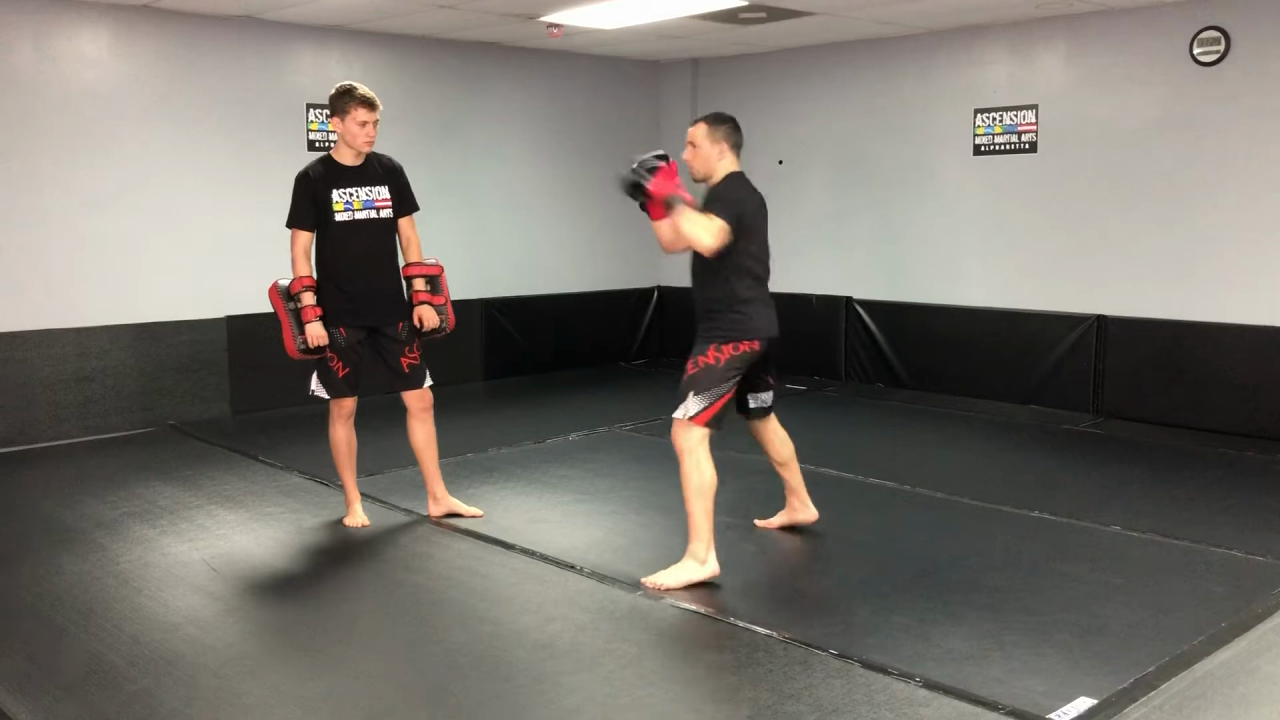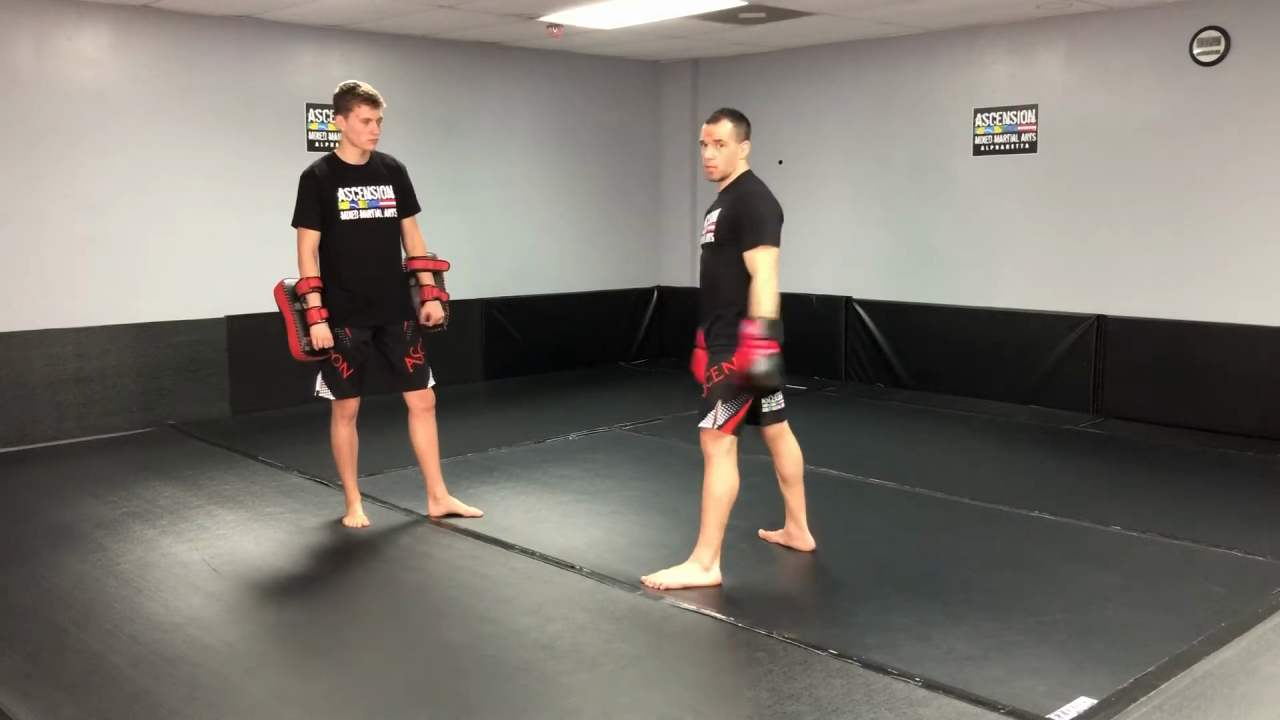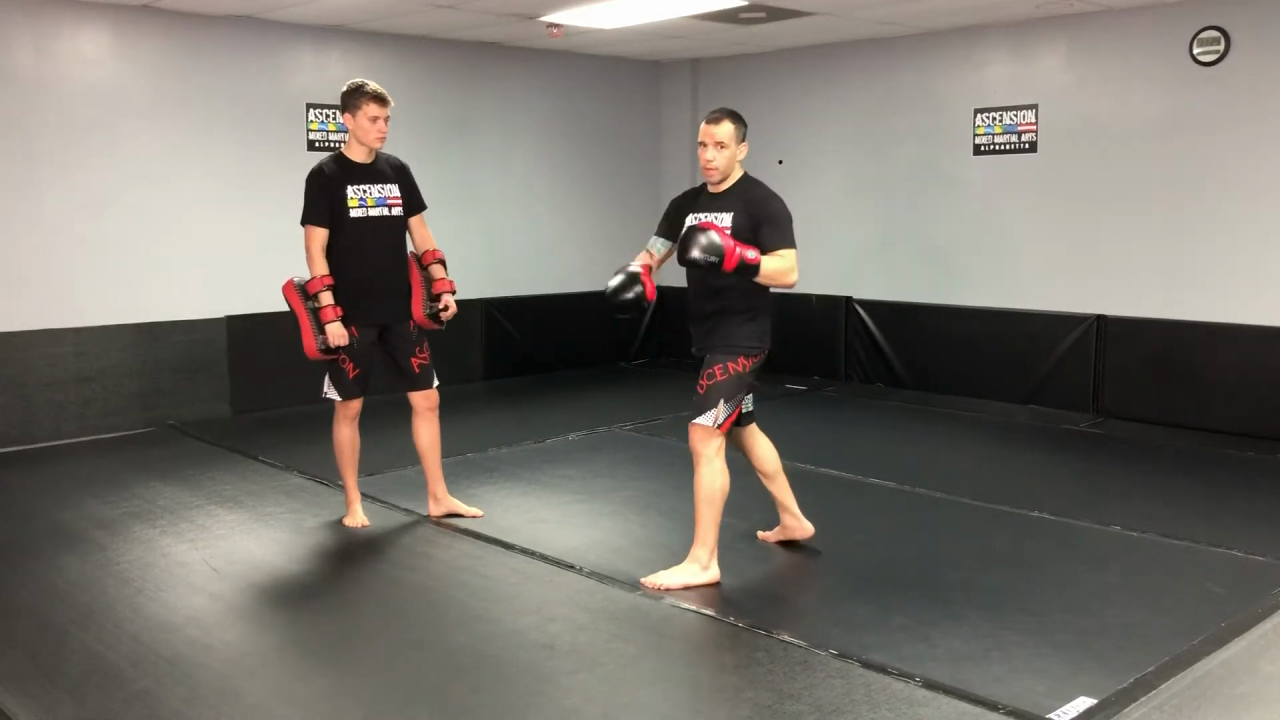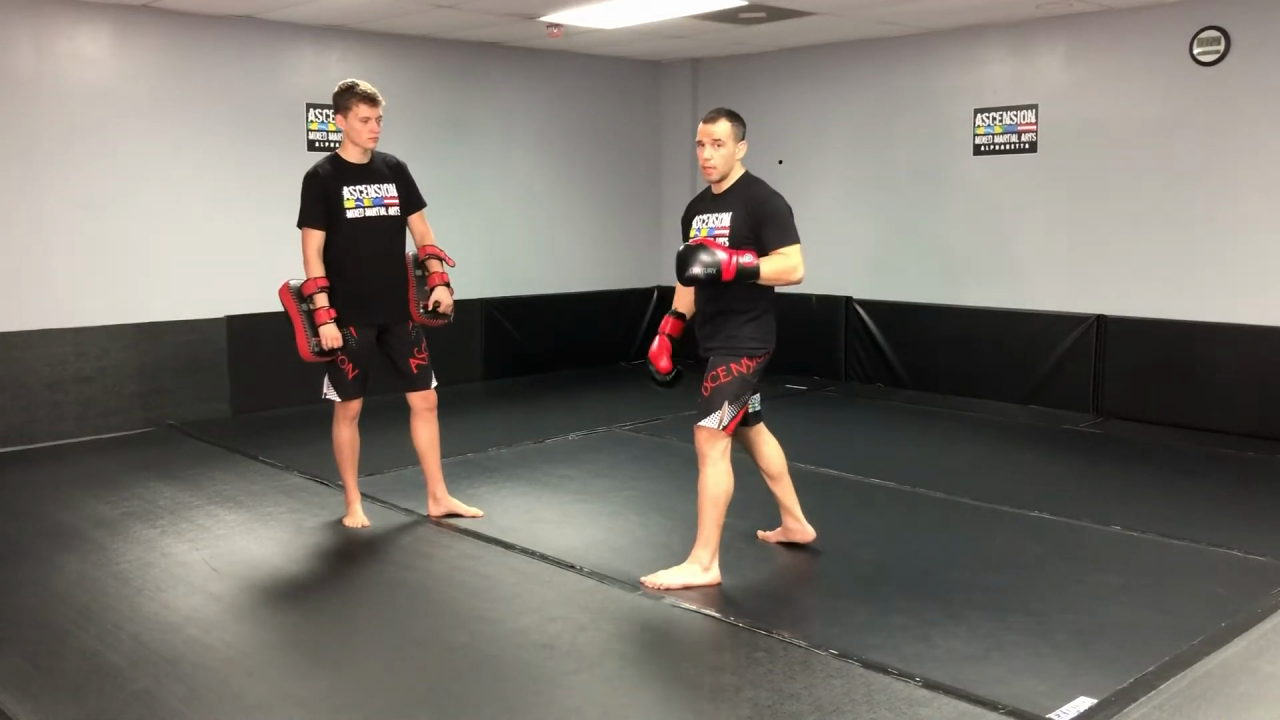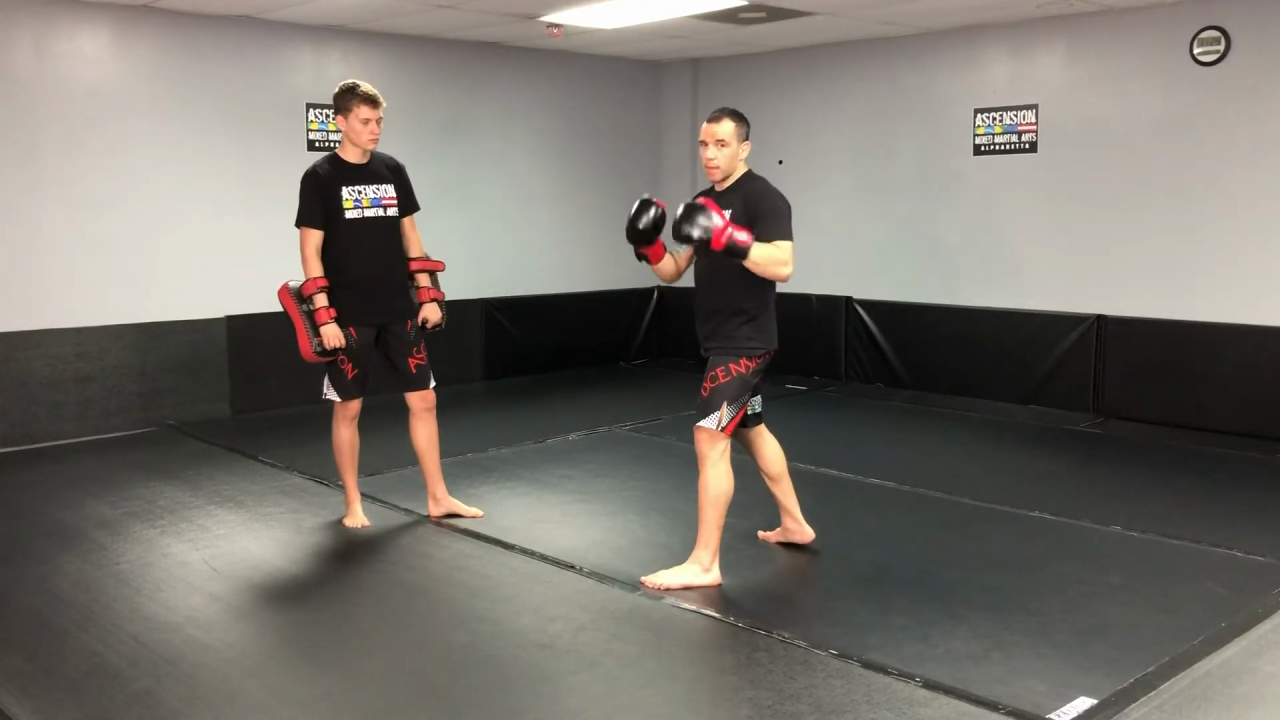
dt=1s
person 1, frame 1
left shoulder: (732, 194)
right shoulder: (731, 196)
left elbow: (706, 241)
right elbow: (674, 242)
left wrist: (673, 194)
right wrist: (658, 202)
left hip: (731, 334)
right hip: (755, 329)
left knee: (688, 431)
right knee: (761, 418)
left ankle: (701, 557)
right ankle: (799, 506)
person 1, frame 2
left shoulder: (752, 199)
right shoulder: (725, 201)
left elbow: (766, 275)
left wrist: (756, 339)
right wrist: (708, 335)
left hip: (744, 341)
right hip: (732, 338)
left knee: (716, 442)
right knee: (775, 429)
left ankle: (704, 563)
right ankle: (797, 529)
person 1, frame 3
left shoulder: (762, 203)
right shoulder: (686, 204)
left elbow: (787, 272)
right elbow: (652, 255)
left wrist: (732, 255)
right wrist: (635, 275)
left hip: (740, 339)
right hip: (708, 337)
left knee: (705, 438)
right knee: (743, 429)
left ankle: (701, 562)
right ankle: (792, 519)
person 1, frame 4
left shoulder: (762, 200)
right shoulder: (696, 208)
left elbow: (792, 268)
left wrist: (731, 263)
right wrist: (668, 329)
left hip: (743, 341)
right hip: (717, 339)
left knee: (711, 439)
right knee: (750, 429)
left ankle: (703, 562)
right ankle: (794, 522)
person 1, frame 5
left shoulder: (762, 197)
right shoulder: (699, 204)
left elbow: (782, 265)
right elbow: (672, 271)
left wrist: (726, 236)
right wrist: (647, 241)
left hip: (744, 341)
right hip: (721, 339)
left knee: (710, 440)
right knee: (752, 430)
left ankle: (704, 563)
right ankle: (794, 524)
person 2, frame 1
left shoulder: (390, 170)
right shoulder: (314, 179)
left elbow: (409, 238)
right elbow: (301, 251)
left wrist: (422, 297)
right wrist: (310, 313)
left hip: (392, 310)
right hip: (340, 316)
left knee: (421, 399)
right knee: (343, 408)
left ankle: (437, 497)
right ankle: (353, 503)
person 2, frame 2
left shoulder: (393, 170)
right shoulder: (318, 178)
left elbow: (412, 235)
right elbow: (307, 251)
left wrist: (431, 293)
right wrist: (315, 315)
left hip: (396, 310)
right hip: (345, 316)
left knee: (422, 399)
right knee: (345, 408)
left ankle: (438, 497)
right ankle: (353, 503)
person 2, frame 3
left shoulder: (397, 170)
right shoulder: (326, 176)
left elbow: (420, 233)
right elbow: (316, 248)
left wrist: (443, 285)
right wrist: (329, 312)
left hip: (402, 309)
right hip: (352, 315)
left knee: (427, 399)
right knee: (349, 407)
left ankle: (438, 497)
right ankle: (353, 503)
person 2, frame 4
left shoulder: (394, 168)
right shoulder: (322, 178)
left elbow: (420, 230)
right elbow: (313, 252)
left wrist: (439, 281)
right wrist: (324, 315)
left hip: (400, 310)
right hip: (350, 316)
left knee: (425, 399)
right knee: (348, 407)
left ankle: (438, 497)
right ankle: (353, 504)
person 2, frame 5
left shoulder: (392, 170)
right shoulder: (320, 177)
right elbow: (311, 250)
left wrist: (427, 295)
right wrist: (325, 315)
left hip: (399, 310)
right hip: (349, 316)
left knee: (423, 399)
right knee: (348, 408)
left ankle: (437, 497)
right ankle: (353, 503)
